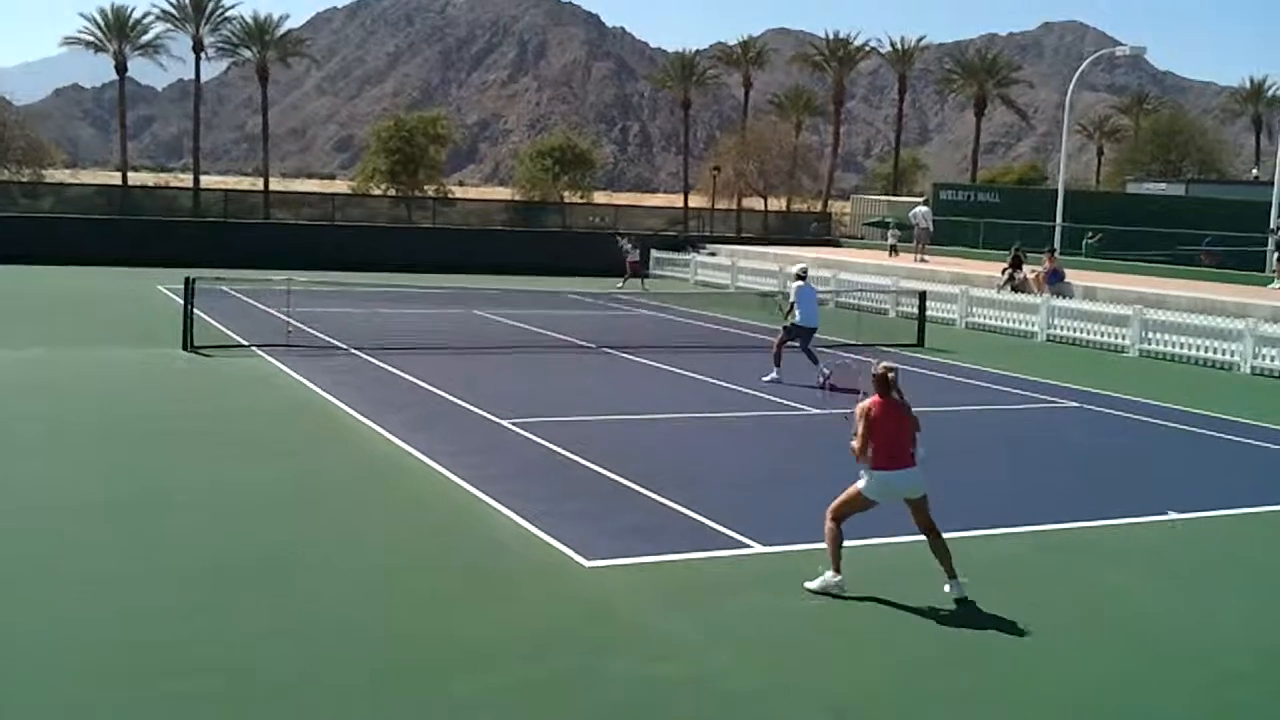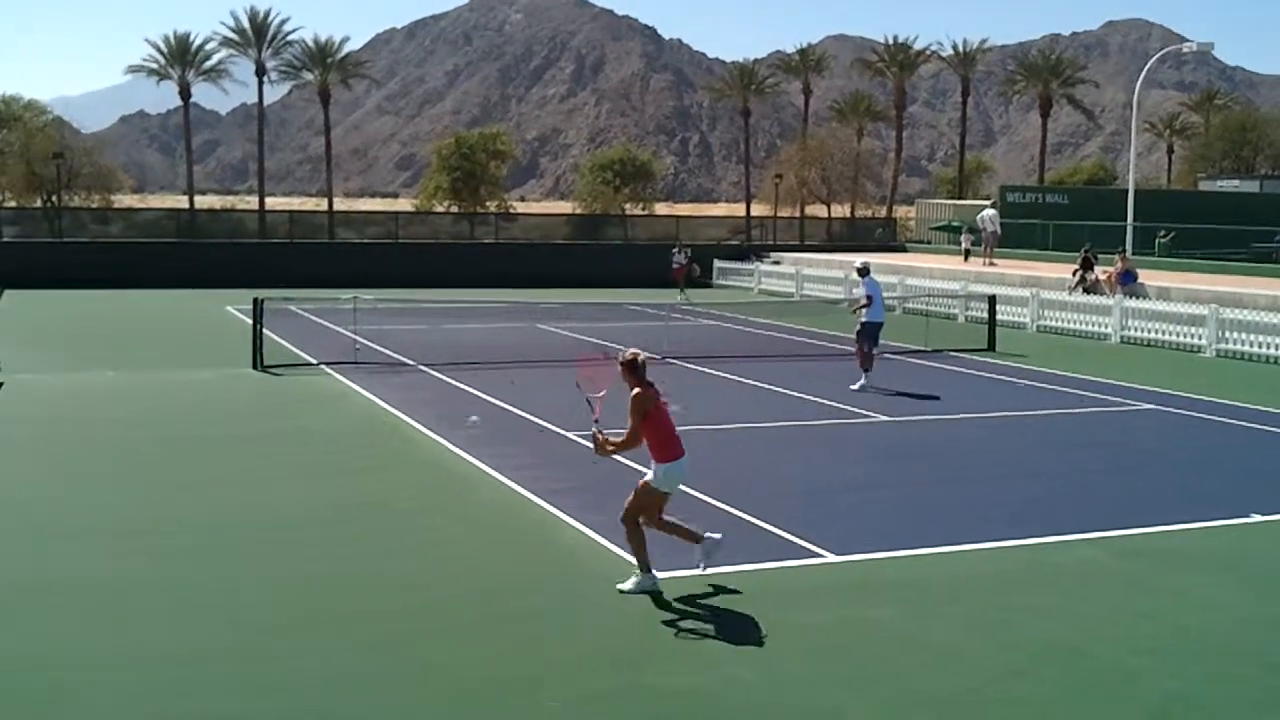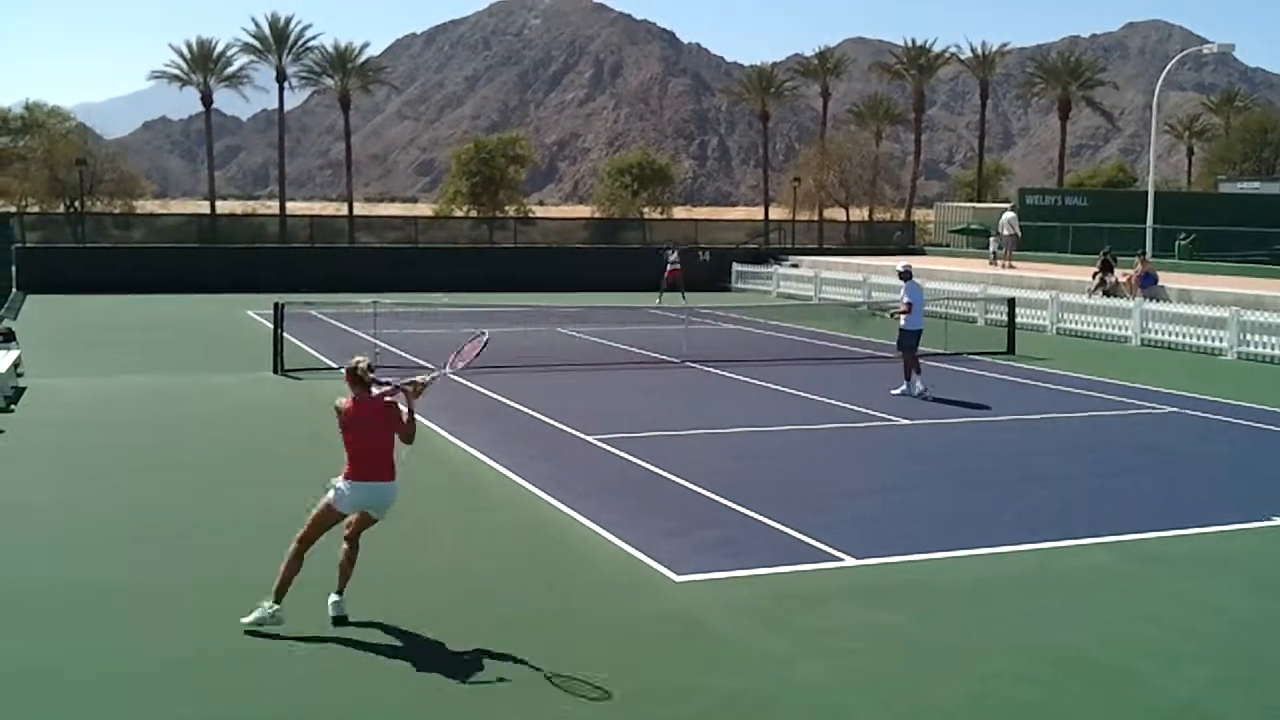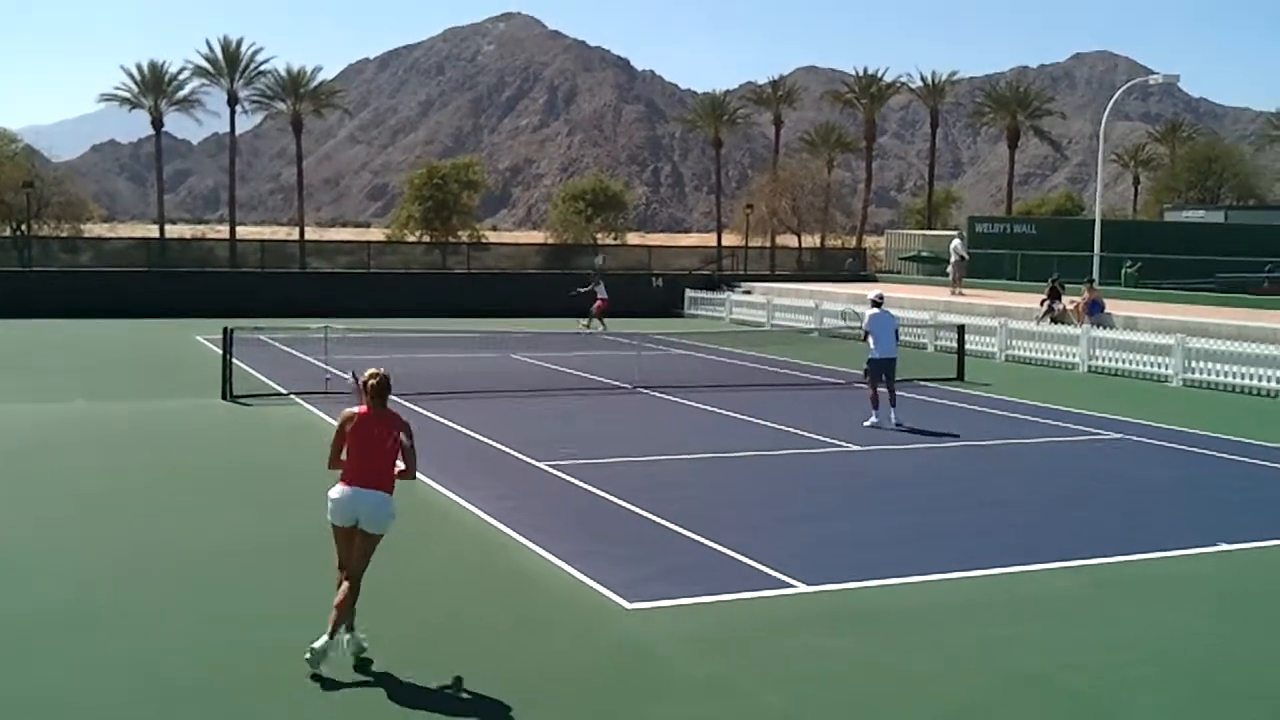
dt=0.7s
person 1, frame 1
left shoulder: (865, 408)
right shoulder: (905, 409)
left elbow: (861, 452)
right elbow: (910, 449)
left wrist: (855, 447)
left hip: (882, 477)
right hip: (910, 474)
left knee: (833, 516)
right knee: (928, 528)
left ankle: (834, 576)
right ankle: (953, 582)
person 1, frame 2
left shoulder: (638, 396)
right shoulder: (649, 393)
left elbow: (630, 439)
right elbow: (638, 437)
left wrist: (603, 441)
right wrist: (609, 446)
left hip: (668, 467)
right hip: (671, 463)
left knee: (628, 518)
right knee: (651, 519)
left ankle: (645, 578)
right ankle: (705, 541)
person 1, frame 3
left shoulder: (343, 406)
right shoulder: (389, 405)
right elbow: (408, 438)
right wrist: (410, 402)
left hip: (353, 488)
right hip: (386, 491)
left knee: (302, 542)
right knee: (351, 536)
left ankle: (274, 607)
right ankle: (338, 599)
person 1, frame 4
left shoulder: (348, 417)
right shoulder: (401, 425)
left elbow: (332, 463)
right elbow: (409, 473)
left hip: (345, 496)
right hip: (379, 503)
left knee: (346, 570)
right knee: (354, 576)
left ankle: (348, 633)
right ankle: (327, 639)
